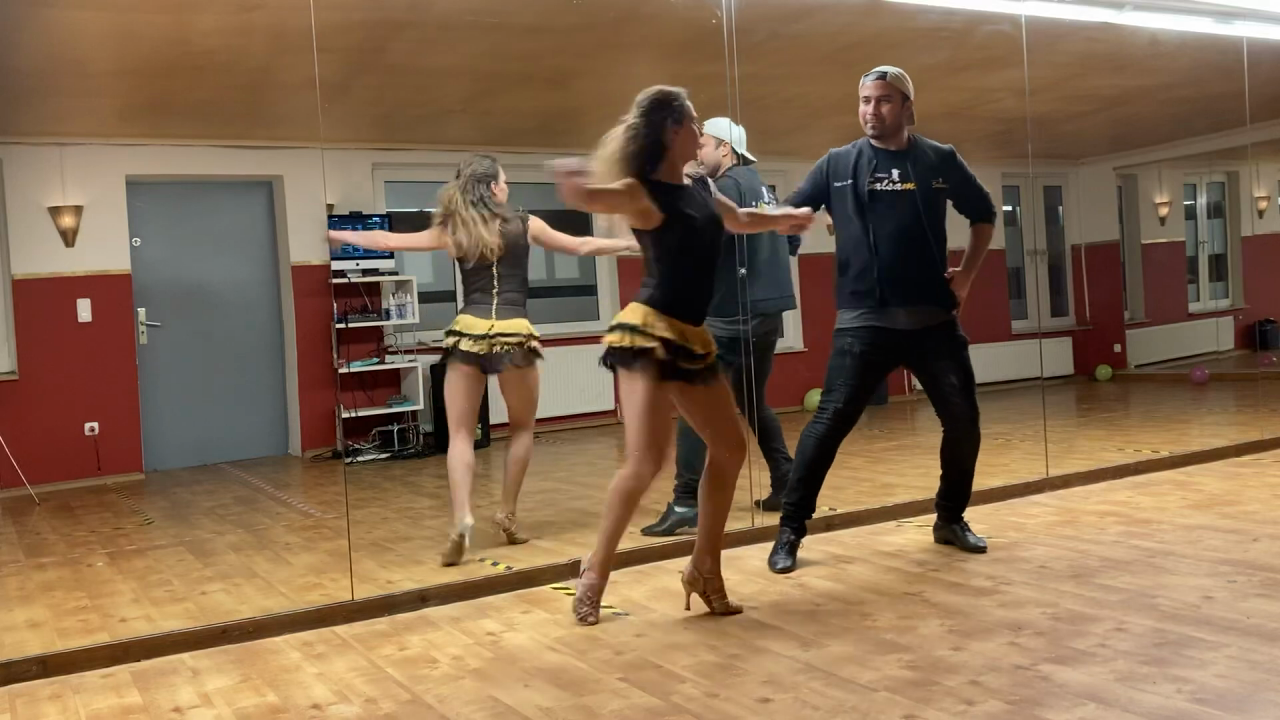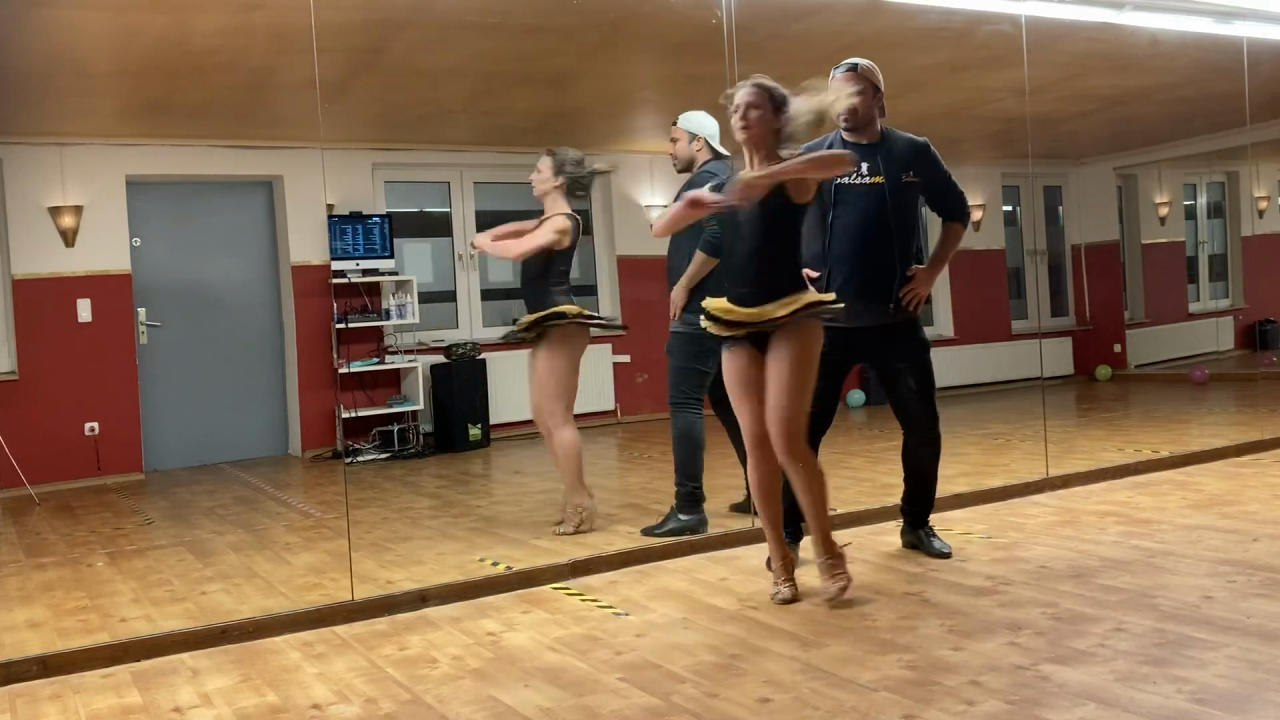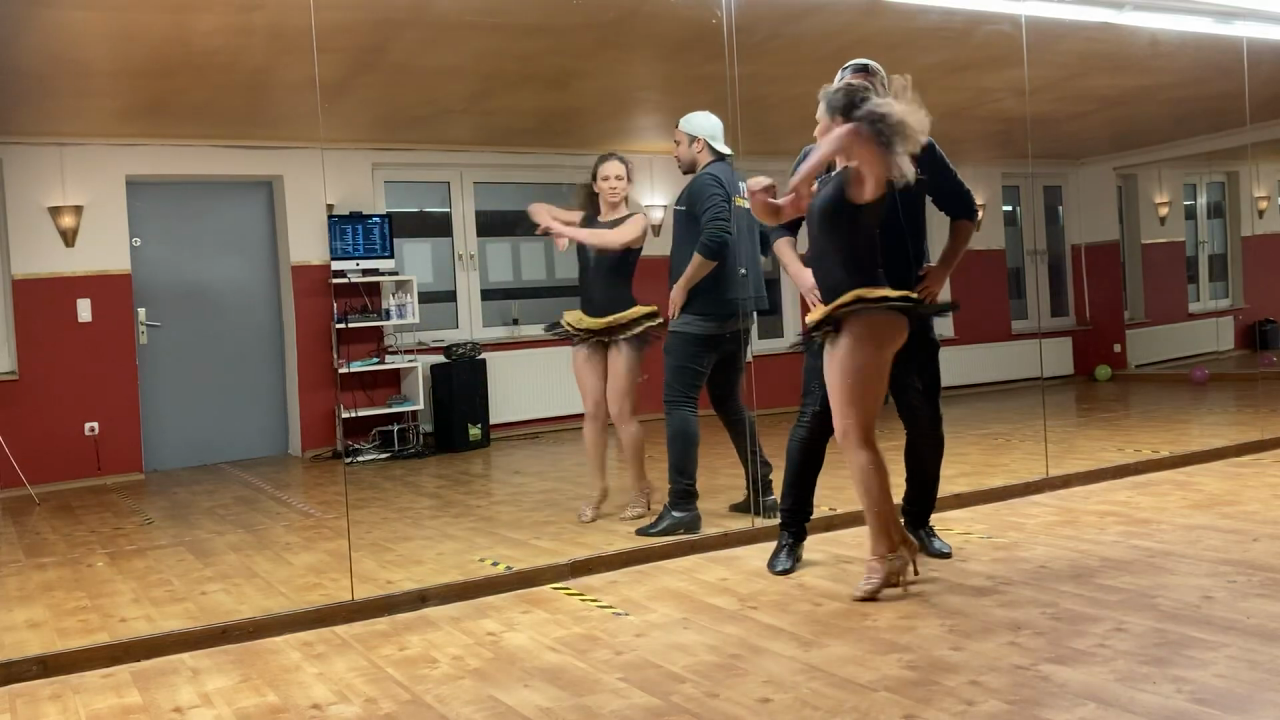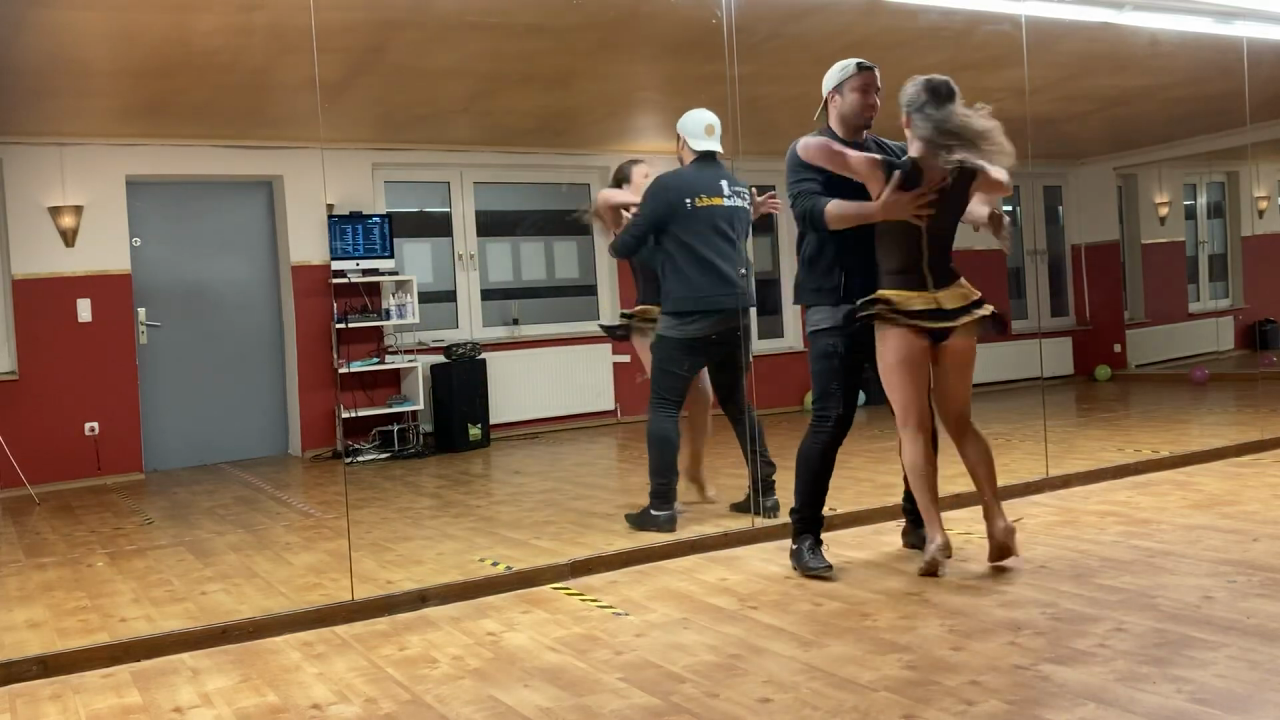
dt=0.4s
person 1, frame 1
left shoulder: (700, 190)
right shoulder: (643, 192)
left elbow: (743, 220)
right elbow: (577, 194)
left wrist: (791, 217)
right wrist: (573, 180)
left hip: (688, 341)
right hip: (651, 334)
left knee: (732, 449)
right knee: (644, 463)
left ankle: (703, 569)
right ankle: (596, 569)
person 1, frame 2
left shoulder: (798, 173)
right shoulder: (722, 186)
left elbow: (840, 160)
right elbow: (663, 225)
left wrist: (768, 168)
right wrist: (687, 203)
left hip: (794, 316)
right hip: (740, 323)
left knee: (787, 440)
right knee: (757, 444)
left ankle: (829, 554)
right ankle: (780, 558)
person 1, frame 3
left shoulder: (871, 168)
right shoulder: (813, 180)
left elbow: (847, 134)
right elbow: (764, 205)
left wrist: (809, 169)
right wrist: (765, 193)
left hip: (872, 312)
right hip: (843, 318)
left knee: (855, 434)
right knee: (855, 436)
left ankle: (889, 549)
right ankle: (890, 541)
person 1, frame 4
left shoulder: (887, 171)
right shoulder: (965, 174)
left elbow: (817, 150)
right elbow: (1002, 182)
left wrist: (822, 145)
left hip: (900, 310)
right hip: (956, 304)
left knee: (914, 428)
right knee: (960, 422)
left ankle: (936, 531)
right ankle: (997, 521)
person 2, frame 1
left shoulder: (941, 160)
right shoulder: (839, 163)
left elbow: (983, 213)
left wrist: (969, 272)
left hip: (933, 318)
right hip: (864, 319)
left knee: (963, 419)
right knee: (831, 421)
left ankle: (950, 520)
right ankle: (791, 531)
person 2, frame 2
left shoulder: (914, 153)
right shoulder: (810, 157)
left elbow: (956, 212)
left wrist: (933, 271)
left hip: (896, 315)
right hip: (828, 317)
left knee: (922, 423)
right knee: (807, 424)
left ankle: (916, 524)
right ankle: (790, 531)
person 2, frame 3
left shoulder: (917, 153)
right shoulder: (815, 159)
left elbow: (963, 209)
right elbow: (781, 229)
left wrist: (943, 269)
right wrist: (800, 273)
left knee: (925, 421)
right knee: (814, 420)
left ankle: (918, 525)
right ankle: (791, 534)
person 2, frame 4
left shoulder: (896, 154)
right shoulder: (809, 152)
left elbow: (931, 195)
right elbow: (814, 210)
left wrist: (979, 206)
right wrist: (879, 211)
right hip: (836, 309)
right knee: (832, 419)
left ankle: (918, 524)
right ankle: (804, 537)
person 3, frame 1
left shoulder: (727, 184)
right shoulder: (764, 187)
right elbow: (788, 238)
left hip: (728, 315)
right hip: (764, 316)
right knee: (754, 403)
left ankle: (685, 504)
right ankle: (785, 488)
person 3, frame 2
left shoulder: (708, 179)
right shoulder: (724, 178)
left elbow: (717, 236)
left wrist: (682, 285)
left hip: (702, 313)
left knee: (685, 405)
right knee: (727, 402)
left ankle: (689, 509)
person 3, frame 3
left shoulder: (706, 182)
right shoulder: (737, 183)
left elbow: (712, 240)
right elbow: (763, 239)
left wrist: (683, 286)
left hip: (702, 314)
right hip: (736, 312)
left knee: (679, 403)
right knee: (729, 403)
left ankle: (682, 507)
right ankle: (762, 491)
person 3, frame 4
left shoulder: (668, 186)
right shoulder: (738, 188)
left elbow: (625, 247)
left wrist: (620, 239)
left hip: (687, 316)
right hip: (734, 313)
left knee: (664, 407)
right knee: (736, 403)
left ankle: (661, 506)
right ankle: (763, 493)
person 4, frame 1
left shoulder: (450, 232)
right shoulder: (526, 225)
left elbow: (394, 240)
right elbow: (579, 245)
left wrist: (344, 235)
right wrist: (630, 243)
left hip: (469, 335)
right hip: (515, 334)
left knee: (460, 435)
right knee: (522, 429)
left ankle: (463, 520)
right ankle: (507, 516)
person 4, frame 2
left shoulder: (562, 220)
right shoulder: (546, 218)
left elbow: (518, 251)
right elbow: (511, 233)
left wrist: (484, 241)
right wrist: (490, 236)
left hip: (555, 323)
right hip: (559, 323)
left knee: (553, 417)
right knee: (548, 417)
left ankle: (582, 503)
right ankle: (579, 503)
person 4, frame 3
left shoulder: (635, 222)
right shoulder: (589, 217)
left elbow: (616, 239)
right elbow: (538, 209)
left wrist: (567, 230)
right wrist: (559, 227)
left hip: (624, 326)
right hip: (588, 325)
left knee: (621, 412)
right knee: (594, 411)
left ankle: (642, 489)
right ankle: (599, 489)
person 4, frame 4
right shoulder: (621, 222)
right elbow: (603, 200)
right wrist: (635, 200)
right hip: (648, 322)
left knee: (704, 397)
right knee: (682, 400)
left ankle: (695, 469)
